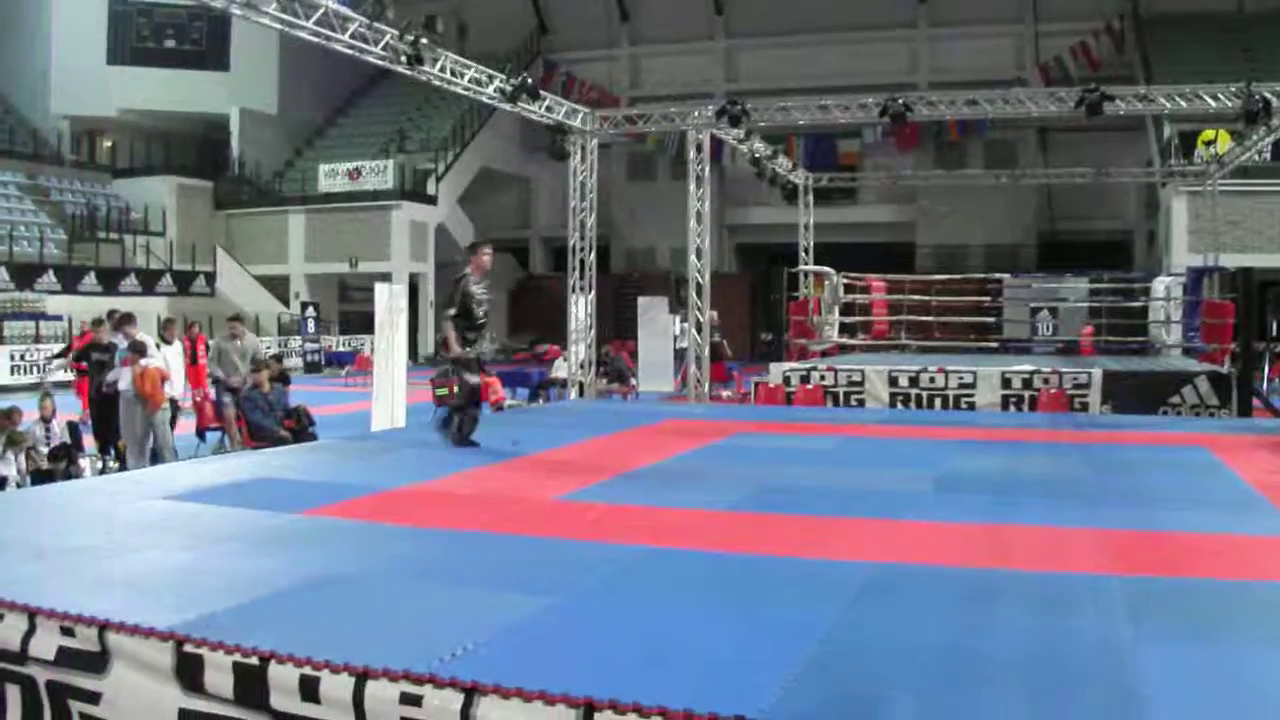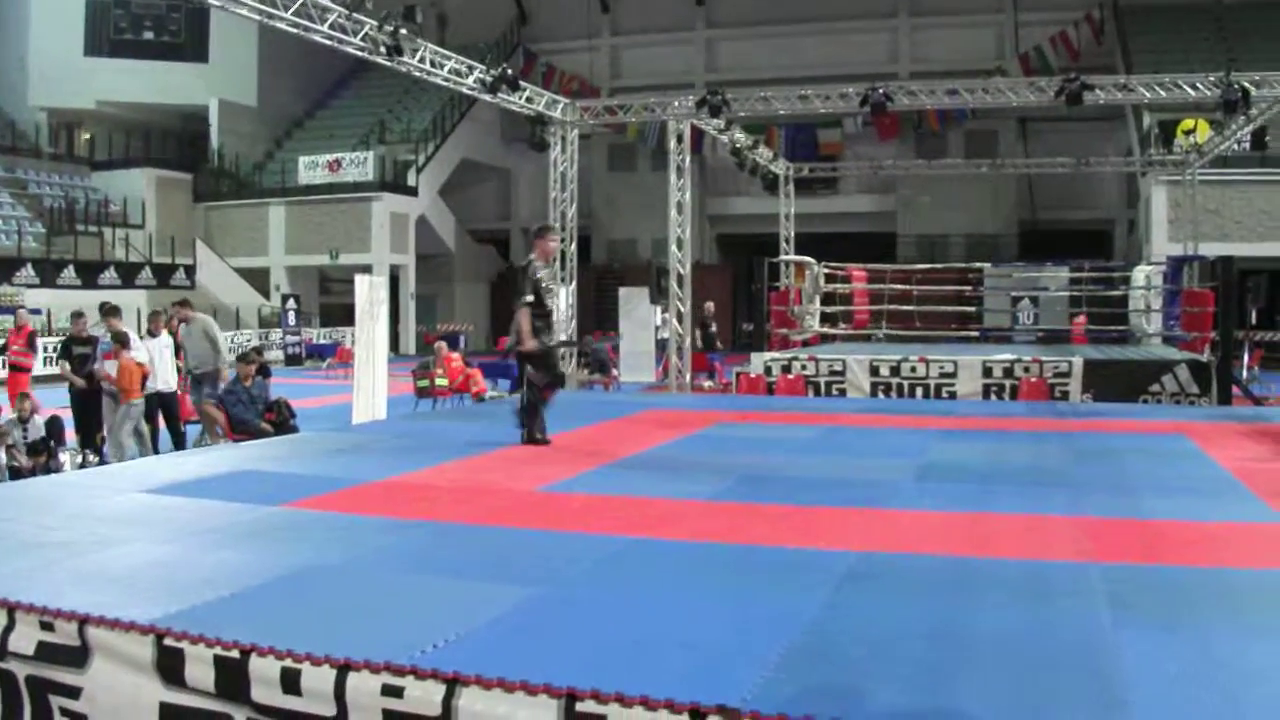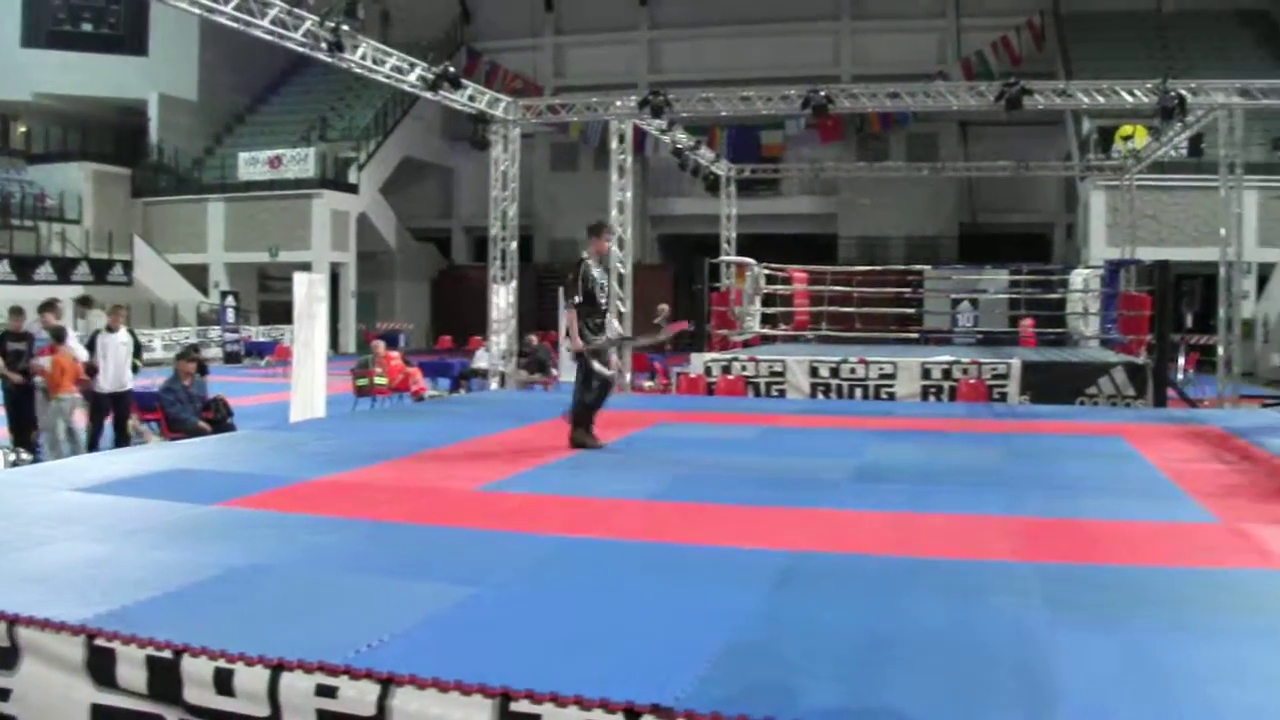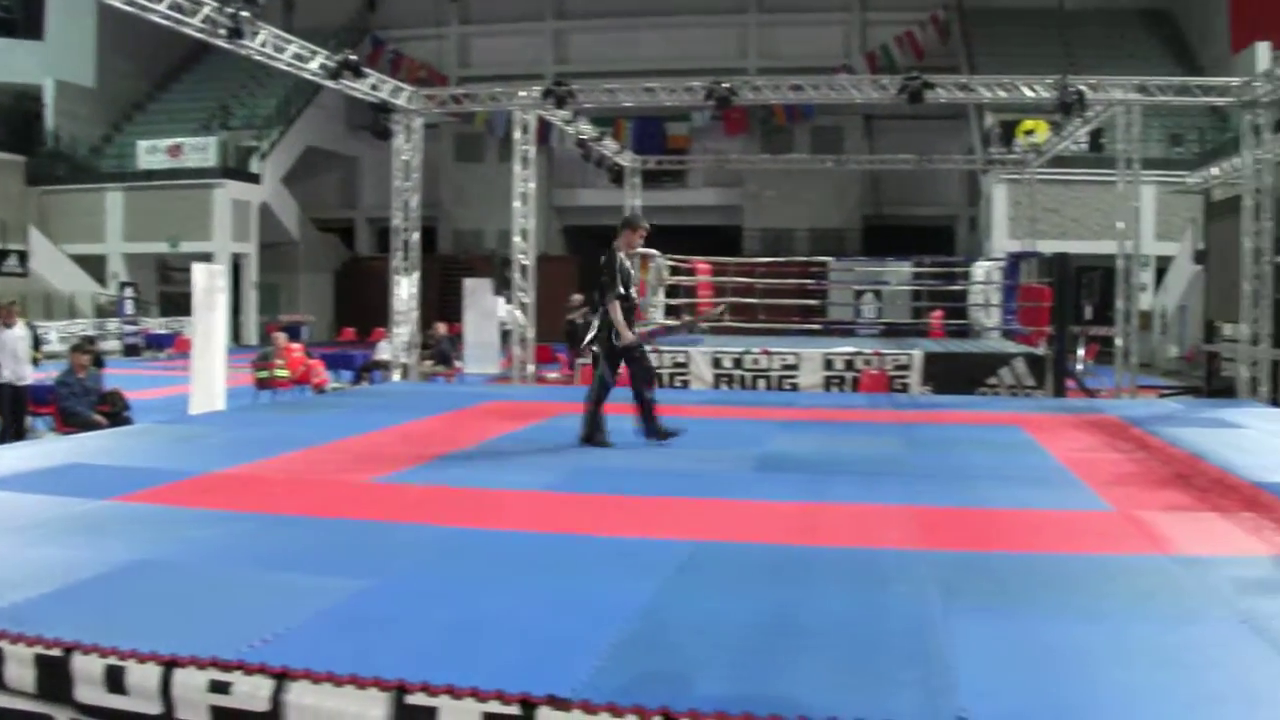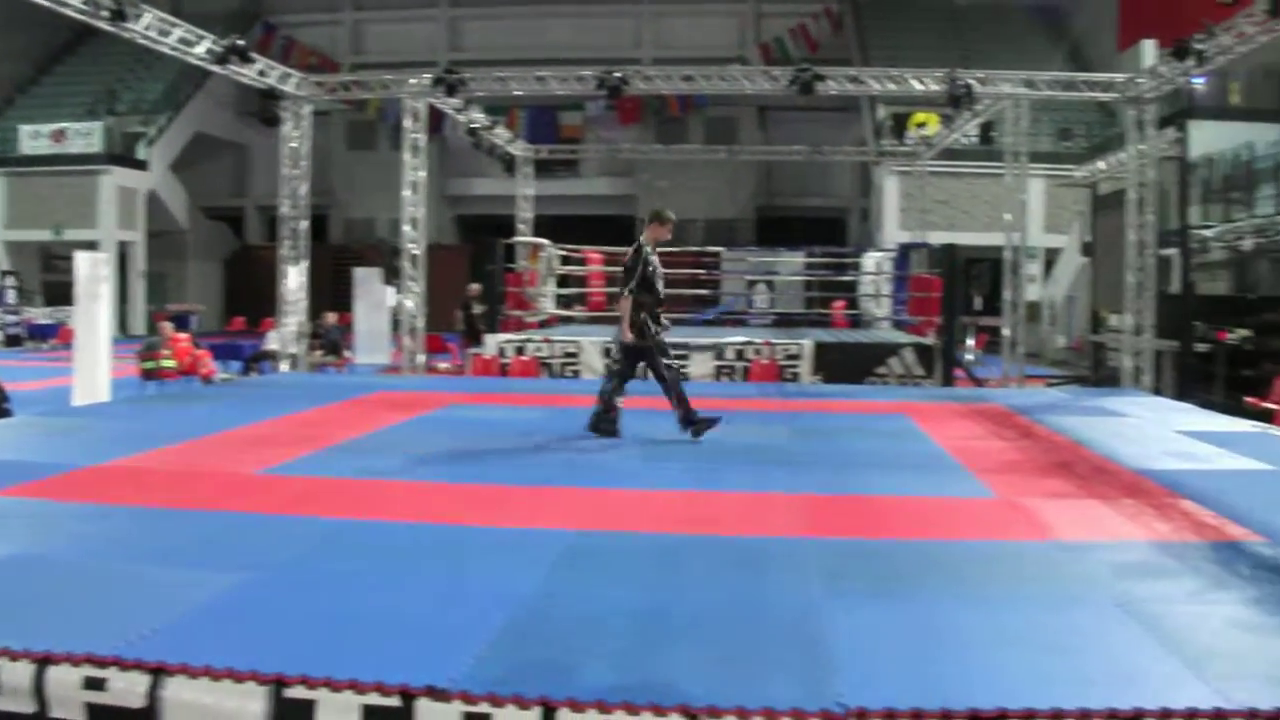
dt=0.5s
person 1, frame 1
left shoulder: (484, 283)
right shoulder: (462, 283)
right elbow: (448, 317)
left wrist: (481, 340)
right wrist: (453, 345)
left hip: (476, 343)
right hip: (462, 343)
left knee: (474, 391)
right knee: (471, 386)
left ankle: (462, 434)
right ankle: (449, 422)
person 1, frame 2
left shoulder: (546, 268)
right shoulder: (530, 269)
right elbow: (523, 306)
right wrist: (527, 338)
left hip: (544, 334)
right hip: (532, 336)
left knee: (553, 379)
right knee: (534, 383)
left ankle: (527, 417)
right ankle: (532, 432)
person 1, frame 3
left shoulder: (598, 267)
right shoulder: (582, 268)
right elbow: (571, 306)
left wrist: (606, 331)
right wrist: (575, 337)
left hip: (596, 335)
right hip: (585, 336)
left knee: (587, 383)
right knee: (602, 381)
left ankle: (581, 433)
right ankle: (581, 430)
person 1, frame 4
left shoulder: (622, 259)
right shoulder: (614, 259)
right elbow: (611, 299)
right wrist: (623, 331)
left hip: (625, 331)
right hip: (613, 332)
left knee: (645, 375)
right knee: (603, 381)
left ankle: (651, 427)
right ankle: (591, 432)
person 1, frame 5
left shoulder: (648, 253)
right shoulder: (639, 255)
right elbow: (627, 295)
left wrist: (645, 323)
right wrist: (625, 328)
left hip: (646, 325)
right hip: (641, 325)
left knee: (620, 373)
right knee: (668, 373)
left ankle: (602, 421)
right ankle: (691, 421)
